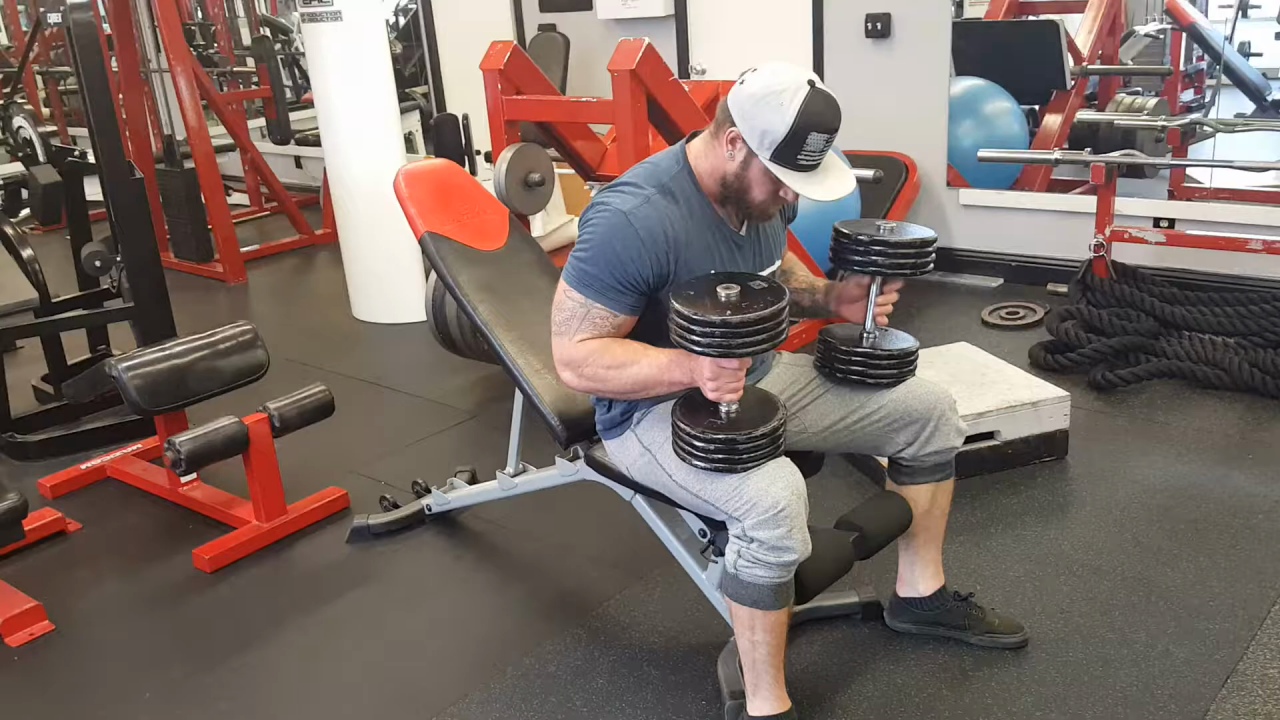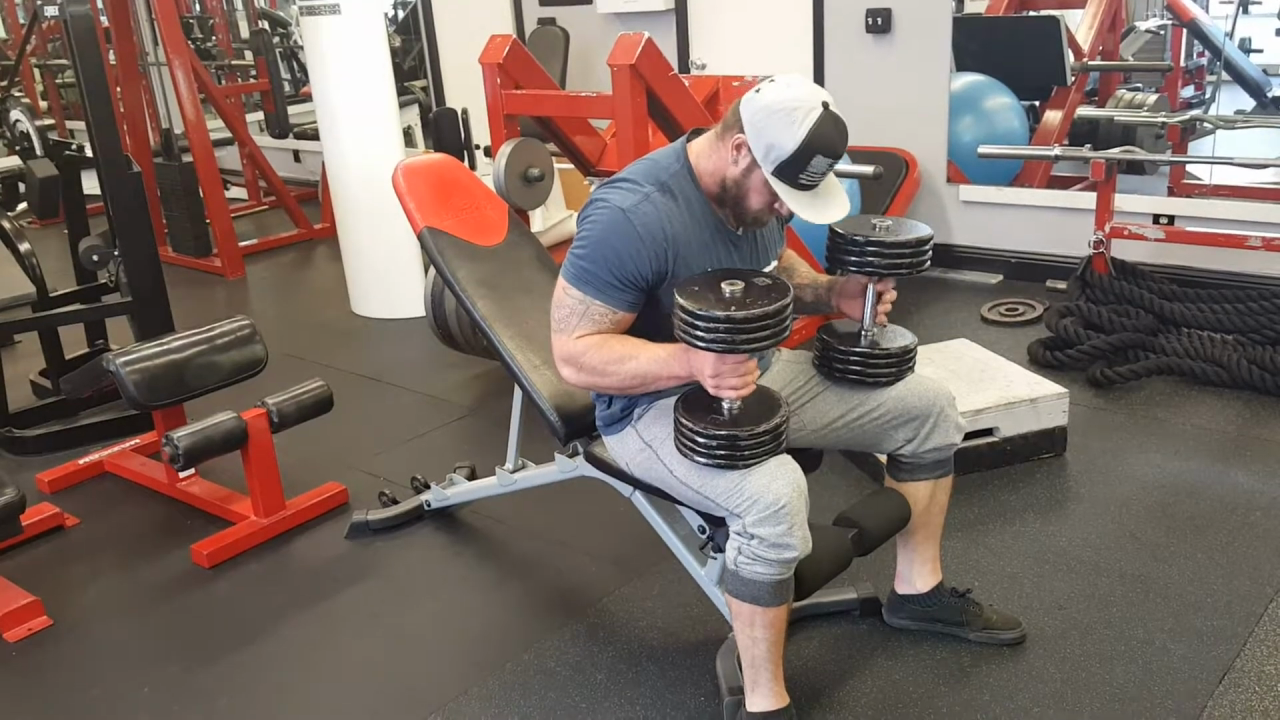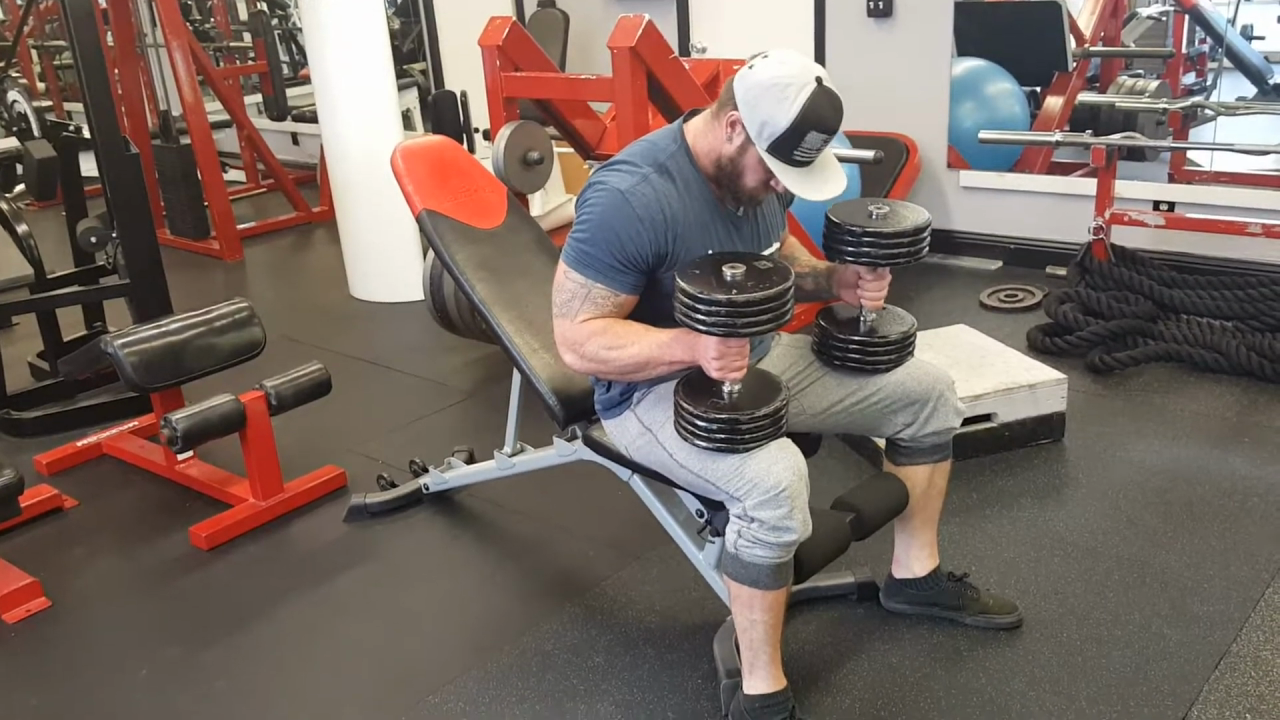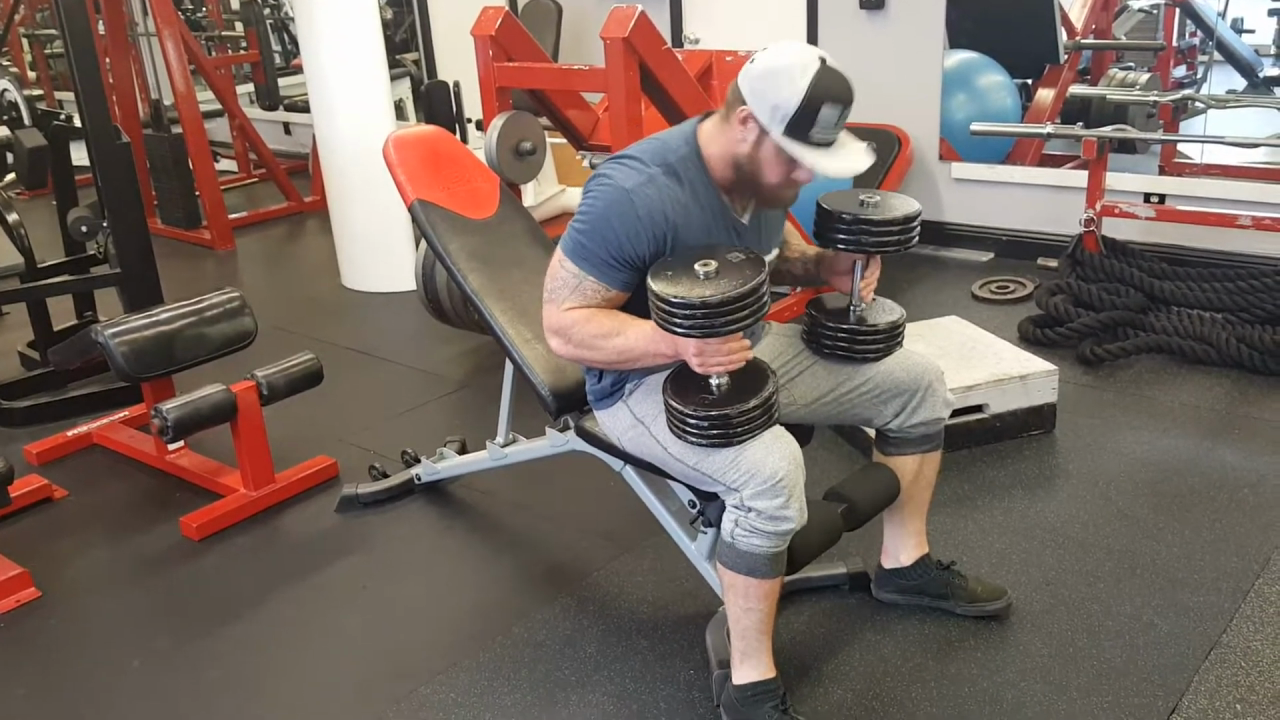
dt=0.7s
person 1, frame 1
left shoulder: (761, 187)
right shoulder: (633, 220)
right elbow: (574, 356)
left wrist: (832, 298)
right wrist: (689, 367)
left hip: (758, 376)
right hip: (659, 408)
left knee: (930, 411)
right knee: (773, 502)
left ankle: (920, 594)
person 1, frame 2
left shoulder: (761, 186)
right shoulder: (632, 214)
right elbow: (575, 352)
left wrist: (833, 293)
right wrist: (691, 362)
left hip: (756, 371)
right hip: (658, 403)
left knee: (930, 407)
right knee: (774, 497)
left ankle: (918, 590)
person 1, frame 3
left shoulder: (761, 165)
right shoulder: (630, 196)
right elbow: (577, 340)
left wrist: (833, 280)
right wrist: (692, 345)
left hip: (757, 357)
right hip: (656, 387)
left knee: (929, 393)
right knee: (775, 480)
left ankle: (915, 575)
person 1, frame 4
left shoulder: (765, 165)
right shoulder: (635, 194)
right elbow: (565, 325)
left wrist: (824, 267)
right wrist: (680, 342)
left hip: (747, 348)
right hip: (648, 379)
left knee: (917, 382)
right knee: (772, 470)
left ankle: (905, 563)
